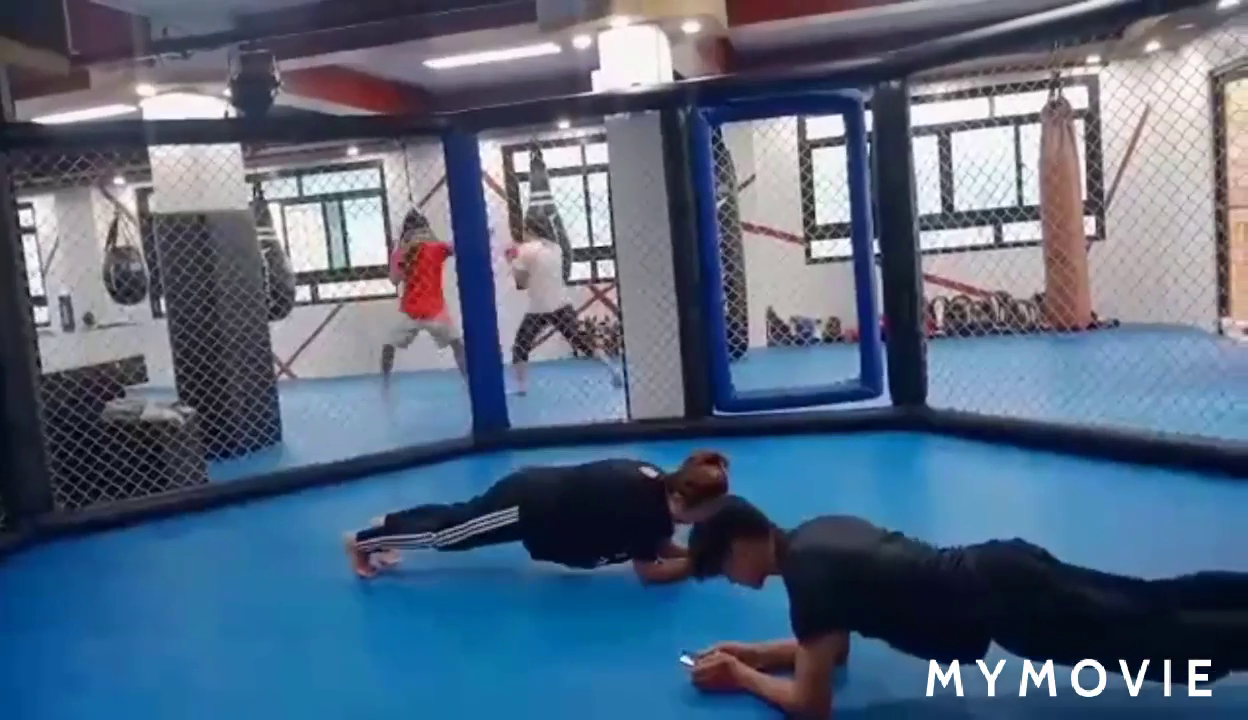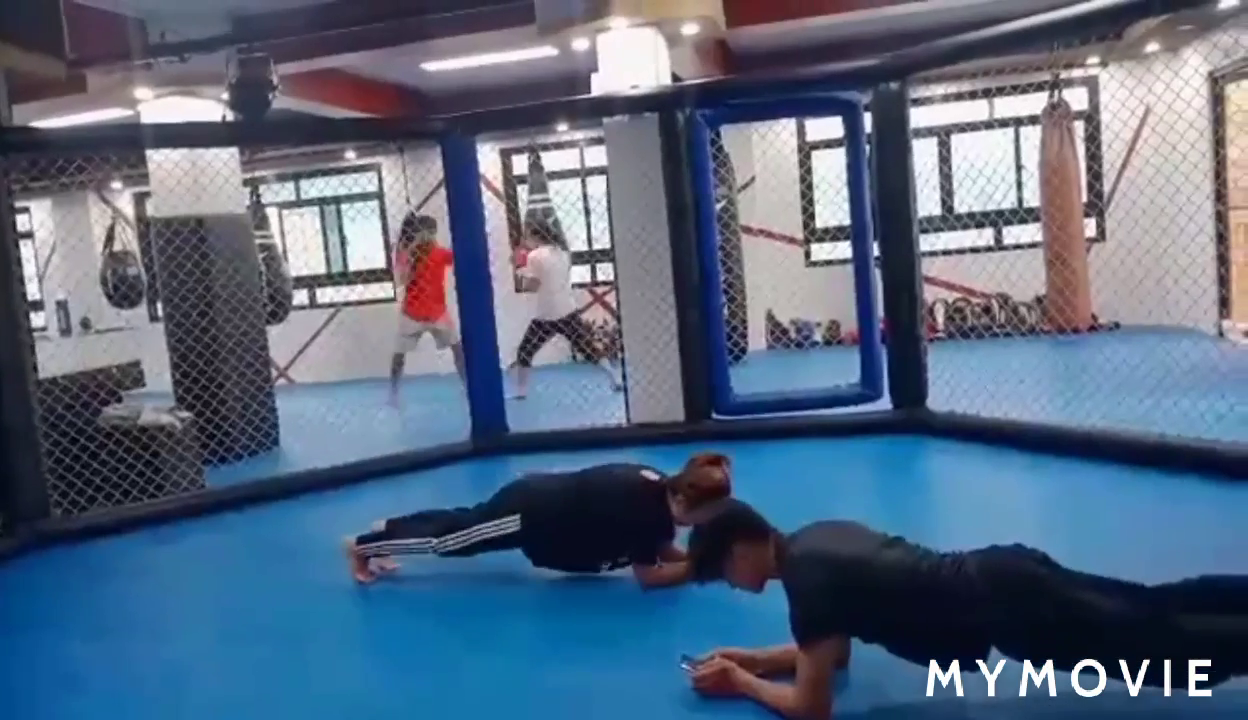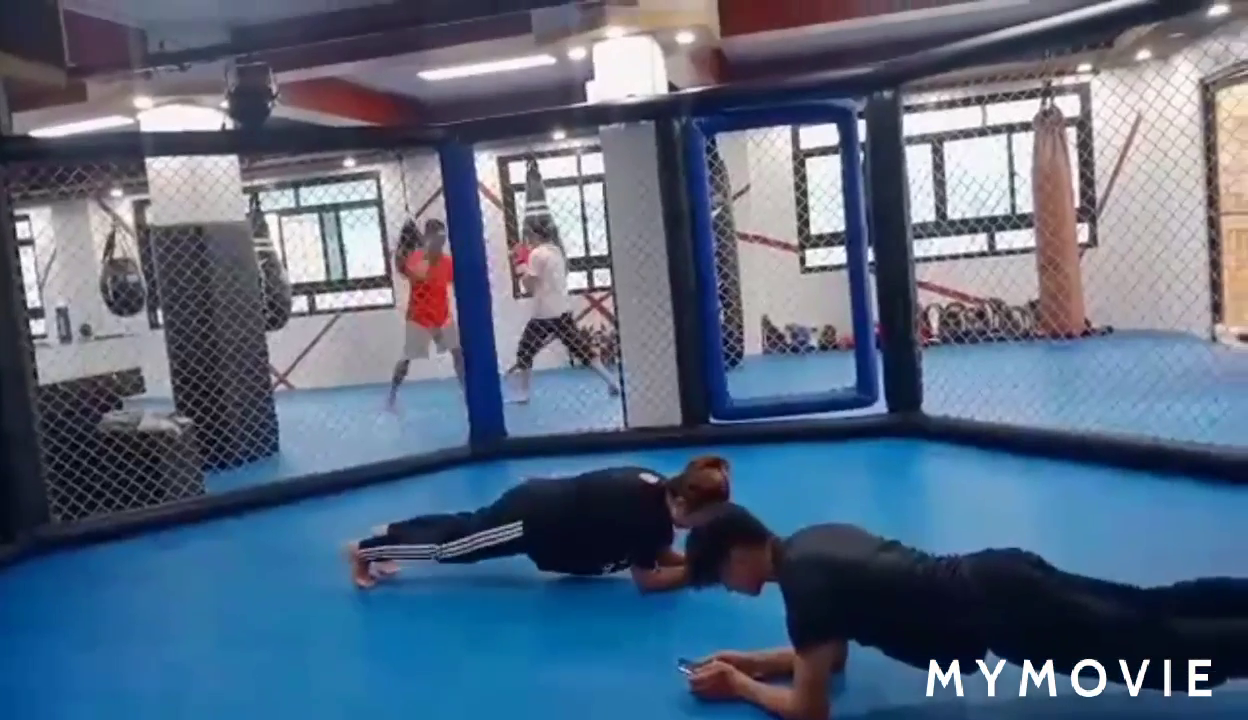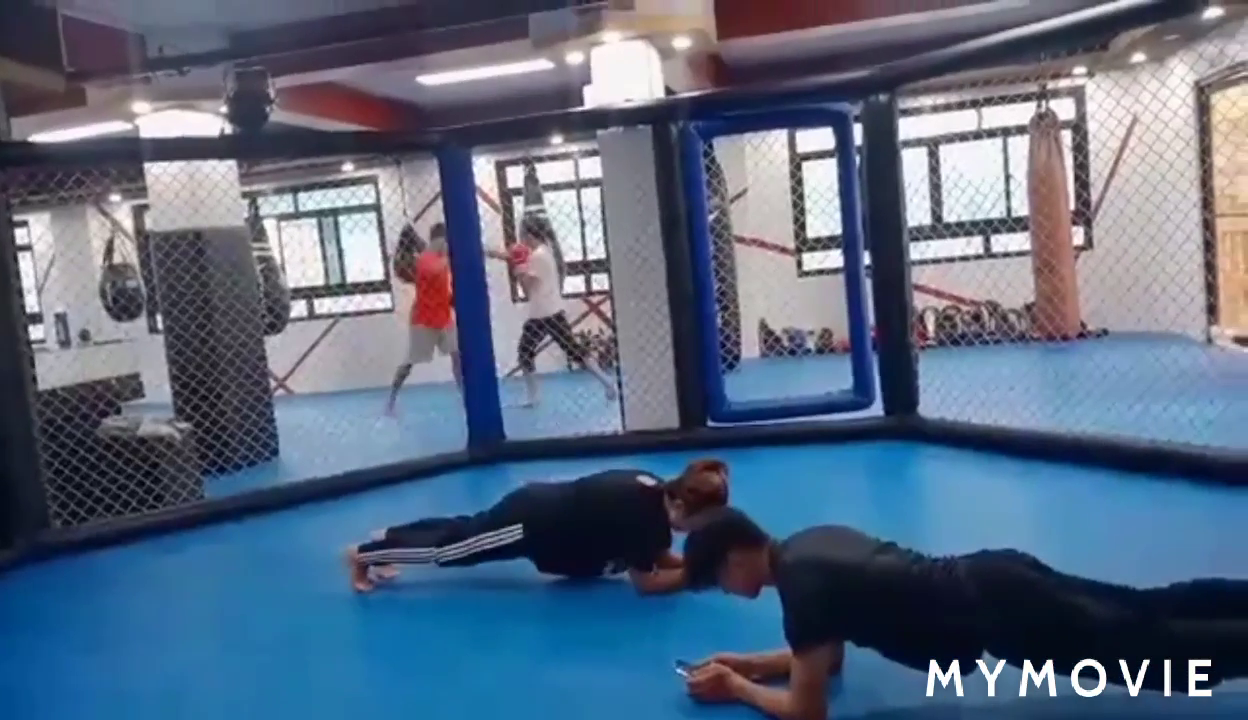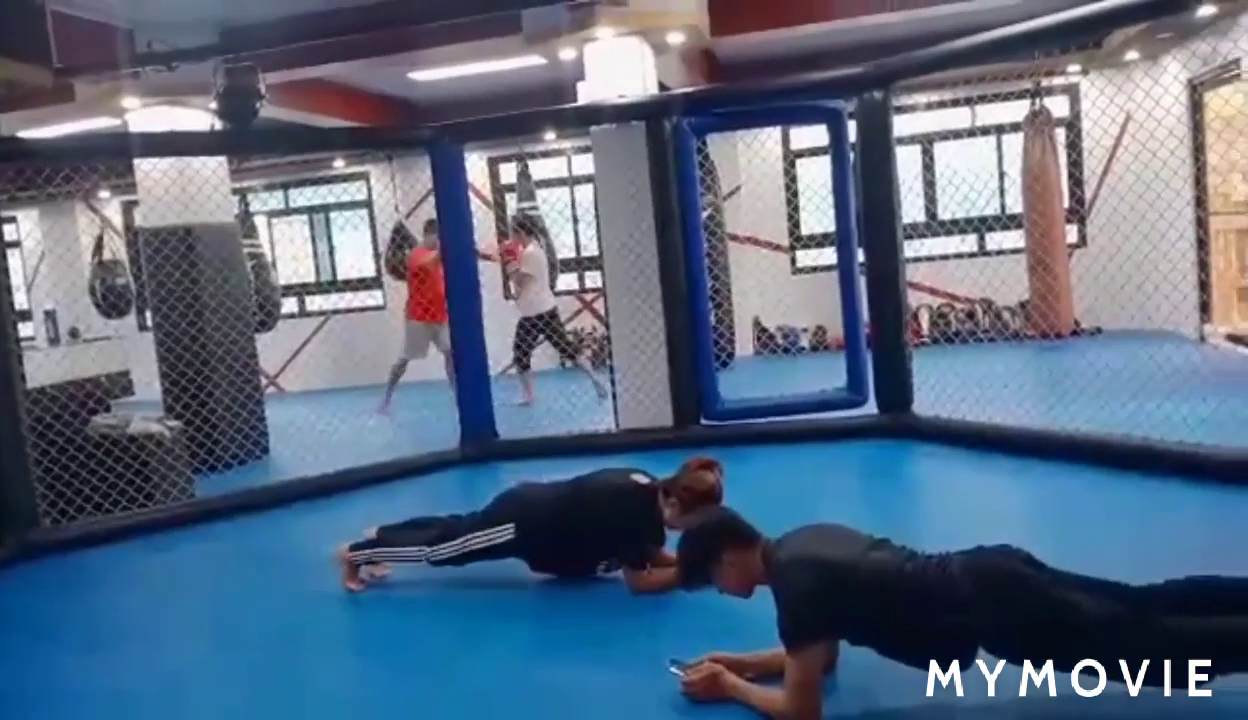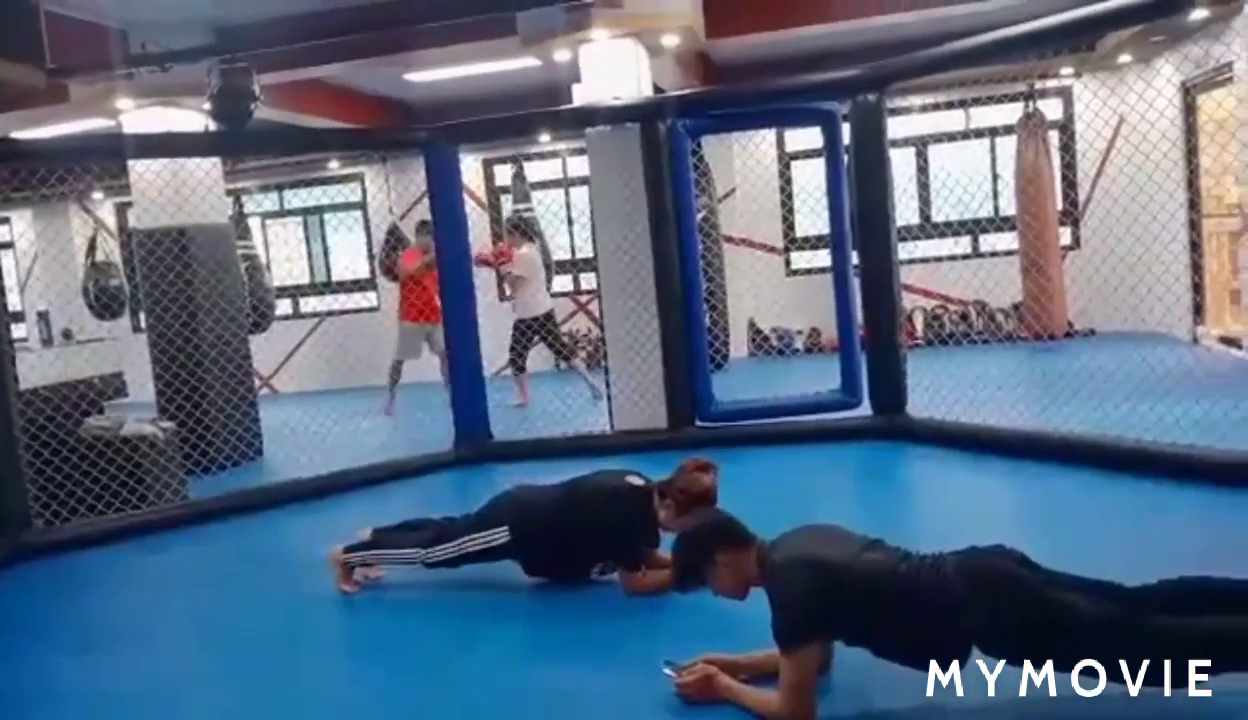
dt=0.1s
person 1, frame 1
left shoulder: (809, 574)
right shoulder: (814, 536)
right elbow: (832, 646)
right wrist: (754, 651)
left hip: (1009, 603)
right hip: (1004, 567)
left knee: (1165, 642)
right knee: (1161, 603)
person 1, frame 2
left shoulder: (809, 580)
right shoulder: (814, 541)
right elbow: (832, 648)
right wrist: (756, 658)
left hip: (1008, 607)
right hip: (1006, 573)
left knee: (1164, 647)
right knee: (1162, 608)
person 1, frame 3
left shoulder: (806, 583)
right shoulder: (811, 544)
right elbow: (828, 652)
right wrist: (753, 660)
left hip: (1004, 612)
right hip: (1000, 576)
left knee: (1160, 650)
right knee: (1158, 611)
person 1, frame 4
left shoulder: (802, 586)
right shoulder: (807, 546)
right elbow: (826, 654)
right wrist: (751, 663)
left hip: (1001, 611)
right hip: (999, 578)
left knee: (1155, 649)
right knee: (1155, 611)
person 1, frame 5
left shoulder: (796, 584)
right shoulder: (800, 546)
right elbow: (819, 653)
right wrist: (744, 662)
left hip: (994, 609)
right hip: (992, 573)
left knee: (1149, 647)
right knee: (1148, 608)
person 1, frame 6
left shoulder: (790, 586)
right shoulder: (794, 546)
right elbow: (813, 653)
right wrist: (738, 663)
left hip: (988, 608)
right hip: (986, 574)
left knee: (1143, 647)
right knee: (1143, 608)
person 2, frame 1
left shoulder: (660, 485)
right shoulder: (644, 504)
left elbow: (663, 548)
right elbow: (650, 571)
left hip: (537, 488)
right hip: (530, 506)
left knee: (459, 517)
right knee: (448, 532)
left ankle: (385, 526)
right ankle: (363, 540)
person 2, frame 2
left shoulder: (660, 488)
right shoulder: (646, 506)
left elbow: (665, 551)
right elbow: (650, 574)
left hip: (541, 496)
right hip: (533, 514)
left knee: (462, 522)
right knee: (449, 538)
left ankle: (386, 529)
right ankle: (362, 545)
person 2, frame 3
left shoulder: (659, 490)
right shoulder: (645, 509)
left elbow: (663, 555)
right elbow: (648, 578)
left hip: (542, 501)
right hip: (534, 520)
left knee: (464, 527)
right knee: (451, 544)
left ankle: (387, 534)
right ankle: (365, 549)
person 2, frame 4
left shoulder: (656, 493)
right shoulder: (643, 511)
left elbow: (660, 557)
right elbow: (646, 581)
left hip: (540, 506)
right hip: (534, 523)
left knee: (464, 531)
right knee: (450, 547)
left ankle: (388, 537)
right ankle: (365, 554)
person 2, frame 5
left shoulder: (650, 491)
right shoulder: (637, 510)
left elbow: (653, 556)
right elbow: (640, 580)
left hip: (533, 505)
right hip: (526, 522)
left knee: (456, 531)
right knee: (442, 546)
left ankle: (379, 537)
right ankle: (356, 553)
person 2, frame 6
left shoulder: (644, 492)
right shoulder: (632, 511)
left elbow: (647, 556)
right elbow: (635, 582)
left hip: (528, 508)
right hip: (521, 526)
left knee: (450, 532)
right knee: (437, 547)
left ankle: (374, 537)
right ankle: (350, 555)
person 3, frame 1
left shoulder: (438, 249)
right shoulder: (399, 253)
right elbow: (395, 280)
right wrist: (406, 251)
left hip: (436, 311)
right hip: (409, 313)
left knee: (457, 343)
right knee: (388, 346)
right ankle: (386, 383)
person 3, frame 2
left shoulder: (442, 252)
right shoulder: (404, 254)
right elbow: (402, 280)
right wrist: (412, 250)
left hip: (439, 313)
right hip: (412, 315)
left knee: (458, 347)
right knee: (399, 353)
right ankle: (394, 391)
person 3, frame 3
left shoulder: (446, 260)
right shoulder: (413, 258)
right elbow: (423, 275)
right wrist: (430, 252)
left hip: (443, 317)
right hip: (418, 320)
left knee: (458, 351)
right knee: (406, 360)
right ankle: (392, 397)
person 3, frame 4
left shoulder: (443, 261)
right shoulder: (425, 259)
right elbow: (438, 269)
left hip: (444, 320)
right hip: (424, 321)
left knee: (458, 355)
right knee: (409, 362)
right ankle: (392, 400)
person 3, frame 5
left shoulder: (435, 257)
right shoulder: (417, 255)
right elbow: (427, 262)
right wrist: (441, 250)
left hip: (440, 316)
right hip: (418, 318)
left knee: (450, 353)
right knee: (405, 358)
right ankle: (387, 397)
person 3, frame 6
left shoulder: (433, 259)
right shoulder: (408, 256)
right elbow: (409, 270)
right wrist: (430, 258)
left hip: (434, 317)
right hip: (411, 319)
left knee: (445, 355)
right knee: (399, 359)
right ankle: (391, 399)
person 4, frame 1
left shoulder: (526, 250)
right shoulder: (556, 248)
left elbow: (520, 280)
left wrist: (515, 261)
left hip: (539, 310)
right hip: (561, 306)
left knee: (520, 347)
right knee: (581, 341)
left ankle: (520, 386)
right ankle: (613, 372)
person 4, frame 2
left shoulder: (534, 257)
right shoulder: (562, 253)
left elbow: (530, 287)
left wrist: (521, 269)
left hip: (547, 316)
right hip: (569, 311)
left knee: (525, 351)
right knee: (588, 347)
left ankle: (520, 390)
right ankle: (615, 379)
person 4, frame 3
left shoulder: (536, 254)
right shoulder: (556, 251)
left elbow: (529, 285)
left wrist: (521, 265)
left hip: (543, 316)
right hip: (562, 311)
left knee: (524, 353)
right knee: (582, 349)
left ankle: (523, 393)
right ankle: (611, 381)
person 4, frame 4
left shoulder: (537, 255)
right shoulder: (545, 250)
left elbow: (529, 286)
left wrist: (520, 267)
left hip: (541, 314)
right hip: (555, 311)
left knee: (525, 353)
right knee: (574, 348)
left ankle: (532, 397)
right ankle: (605, 382)
person 4, frame 5
left shoulder: (530, 252)
right shoulder: (533, 247)
left elbow: (522, 283)
left wrist: (511, 265)
left hip: (533, 312)
right hip: (547, 309)
left knee: (521, 353)
right knee: (566, 347)
left ankle: (528, 396)
right ankle: (596, 380)
person 4, frame 6
left shoulder: (521, 254)
right shoulder: (532, 249)
left elbow: (514, 284)
left wrist: (504, 266)
left hip: (529, 314)
right hip: (544, 309)
left knee: (517, 356)
right knee: (562, 348)
left ankle: (523, 397)
right ankle: (590, 382)
